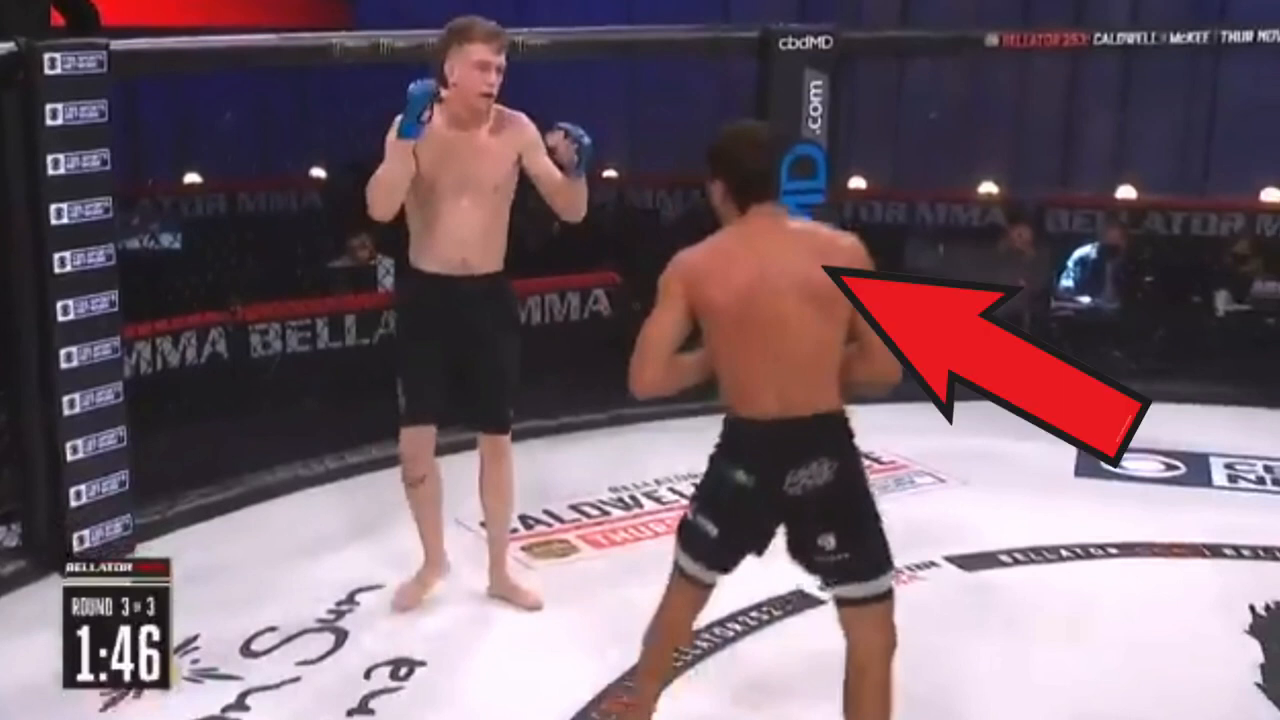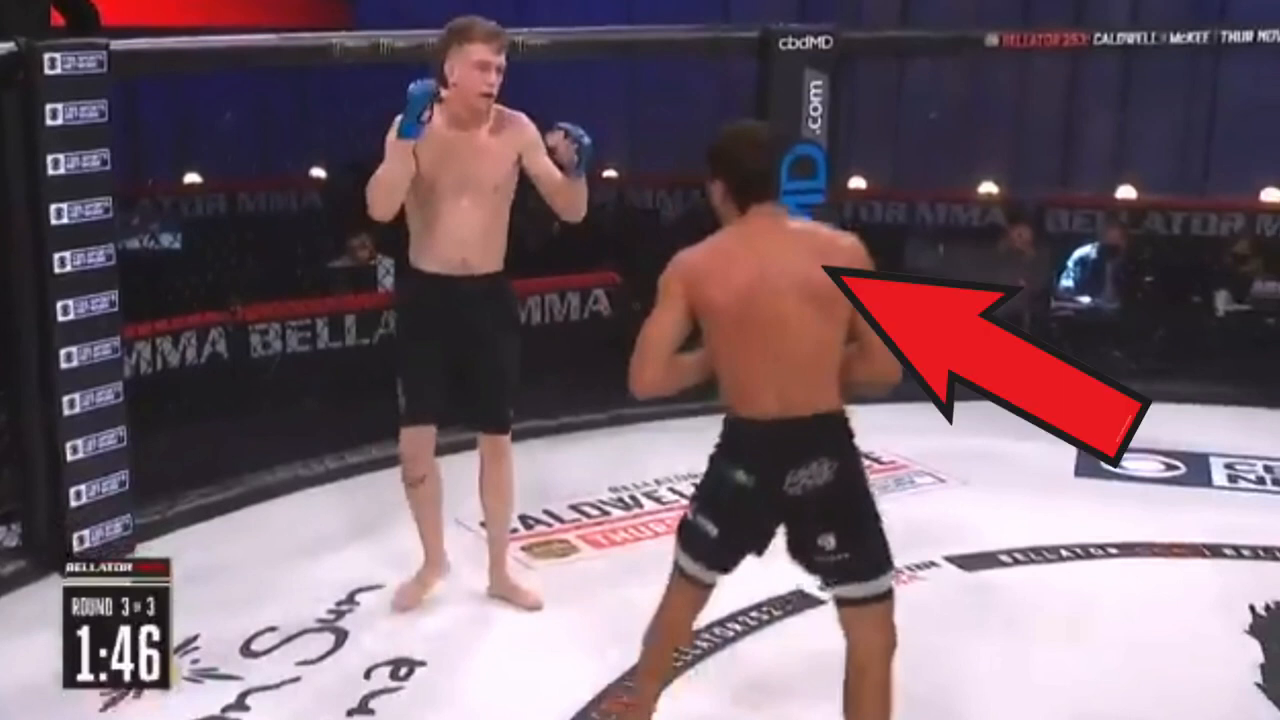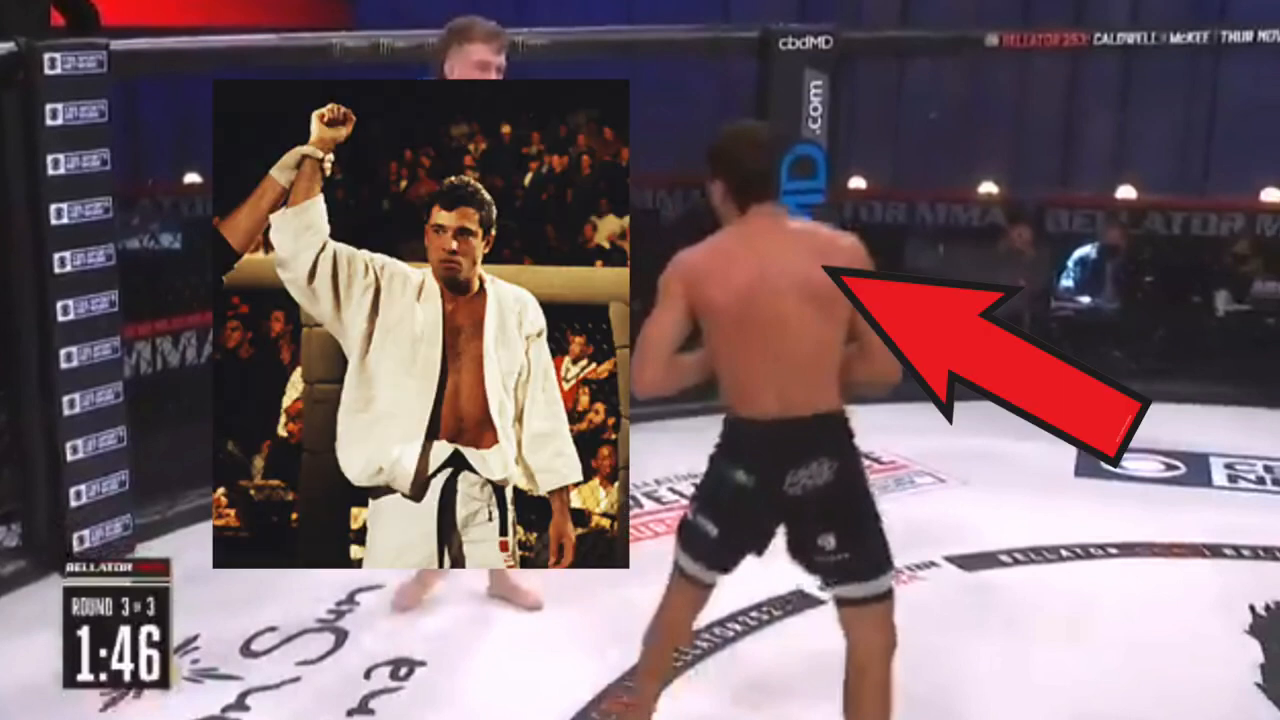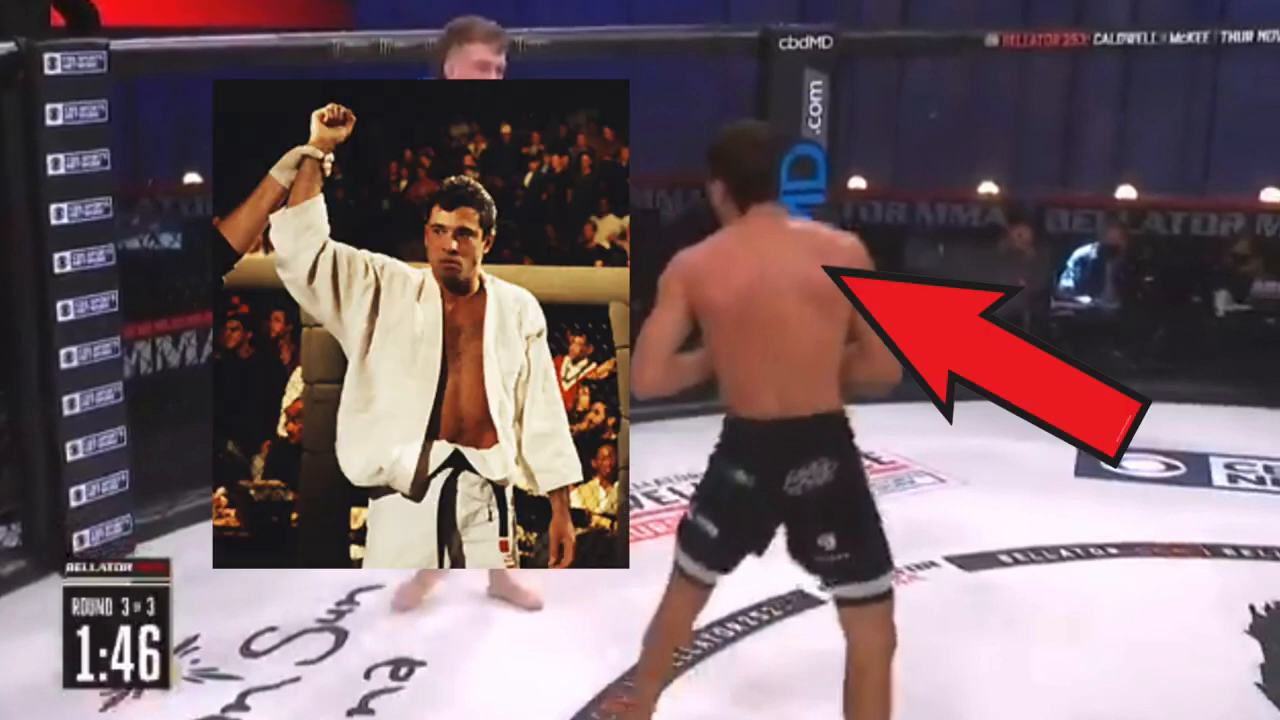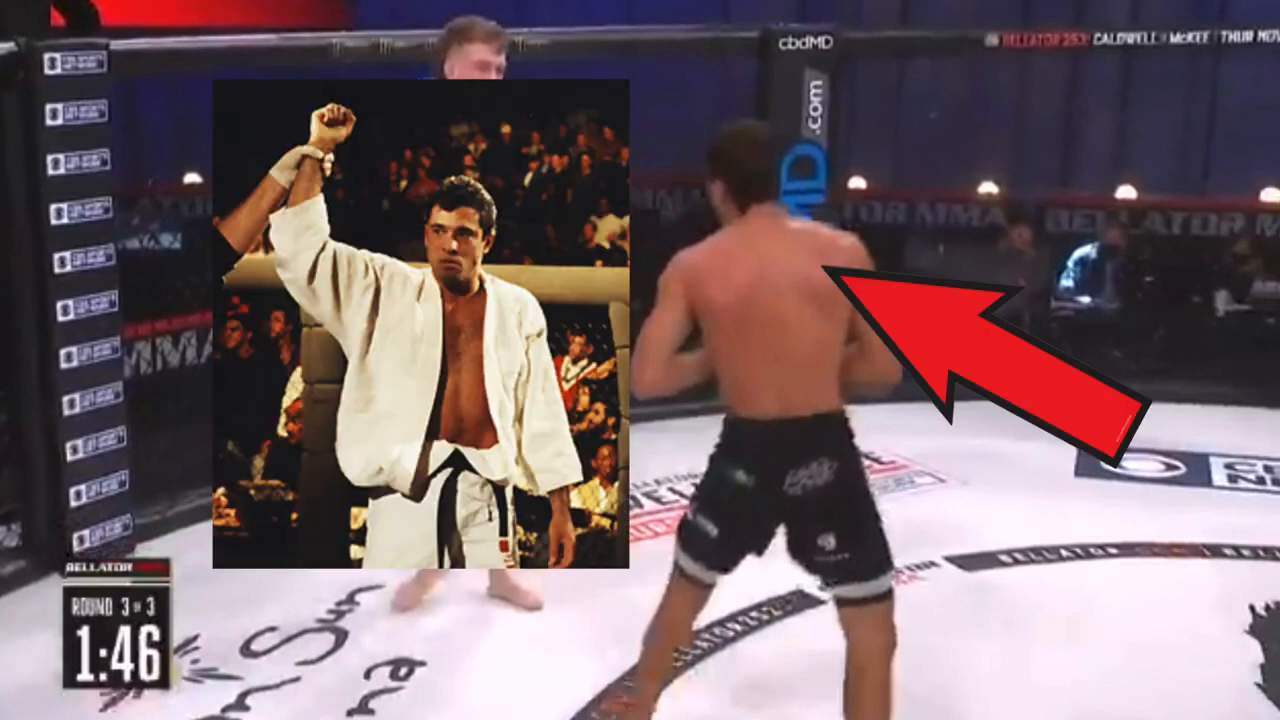
dt=0.2s
person 1, frame 1
left shoulder: (692, 267)
right shoulder: (843, 251)
left elbow: (646, 379)
right elbow: (885, 369)
left hip: (745, 452)
right hip: (824, 452)
left knee: (683, 590)
right knee: (872, 632)
person 1, frame 2
left shoulder: (691, 266)
right shoulder: (843, 250)
left elbow: (646, 380)
right elbow: (885, 369)
left hip: (745, 452)
right hip: (824, 452)
left knee: (683, 591)
right knee: (872, 631)
person 1, frame 3
left shoulder: (692, 266)
right shoulder: (844, 250)
left elbow: (646, 380)
right elbow: (886, 369)
left hip: (746, 452)
right hip: (825, 452)
left knee: (684, 591)
right knee: (872, 630)
person 1, frame 4
left shoulder: (692, 266)
right shoulder: (843, 250)
left elbow: (646, 379)
right elbow: (885, 368)
left hip: (744, 452)
right hip: (825, 452)
left knee: (682, 591)
right knee: (872, 631)
person 1, frame 5
left shoulder: (691, 266)
right shoulder: (844, 250)
left elbow: (646, 380)
right elbow: (885, 369)
left hip: (745, 451)
right hip: (824, 452)
left knee: (683, 591)
right knee: (871, 632)
person 2, frame 1
left shoulder: (516, 130)
right shoulder: (412, 126)
left elbow: (572, 211)
right elbow: (380, 209)
left wrist: (574, 168)
right wrist: (410, 131)
left hip: (489, 297)
right hip: (425, 295)
left knee: (496, 441)
right knee: (415, 442)
left ankle: (499, 571)
right ankle: (433, 561)
person 2, frame 2
left shoulder: (516, 131)
right shoulder: (412, 127)
left elbow: (572, 211)
right elbow: (380, 209)
left wrist: (573, 167)
right wrist: (409, 133)
left hip: (489, 297)
right hip: (425, 295)
left knee: (496, 441)
right knee: (415, 443)
left ankle: (499, 570)
right ankle: (432, 561)
person 2, frame 3
left shoulder: (517, 309)
right shoulder: (386, 290)
left elbow: (541, 409)
right elbow: (303, 251)
left wrist: (560, 509)
right wrist: (317, 152)
left hip: (481, 485)
right hip: (405, 484)
left knee: (496, 593)
right knee: (395, 600)
person 2, frame 4
left shoulder: (518, 310)
right shoulder: (386, 291)
left elbow: (541, 410)
right elbow: (302, 251)
left wrist: (560, 510)
right wrist: (317, 152)
left hip: (482, 487)
right hip: (405, 486)
left knee: (496, 598)
right knee: (396, 599)
person 2, frame 5
left shoulder: (518, 310)
right shoulder: (385, 290)
left elbow: (541, 411)
right elbow: (302, 250)
left wrist: (561, 511)
right wrist: (317, 151)
left hip: (482, 489)
right hip: (405, 489)
left knee: (495, 603)
right knee: (395, 604)
